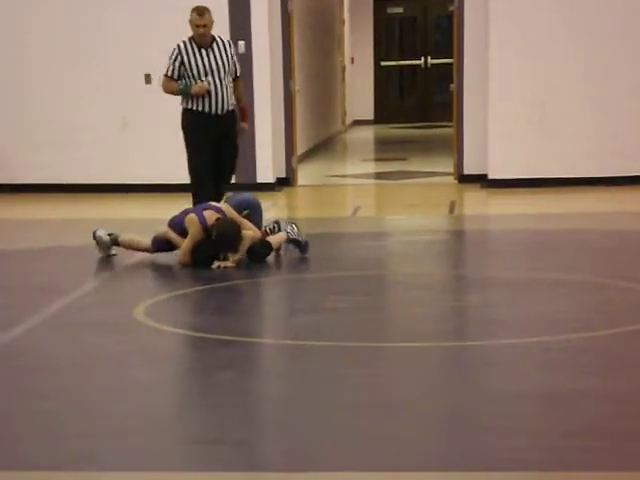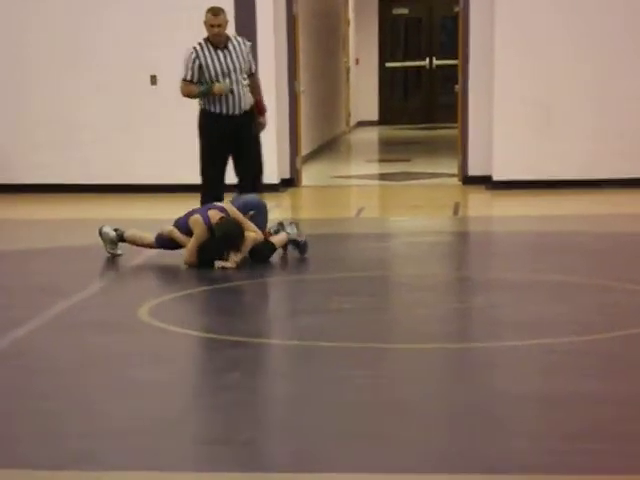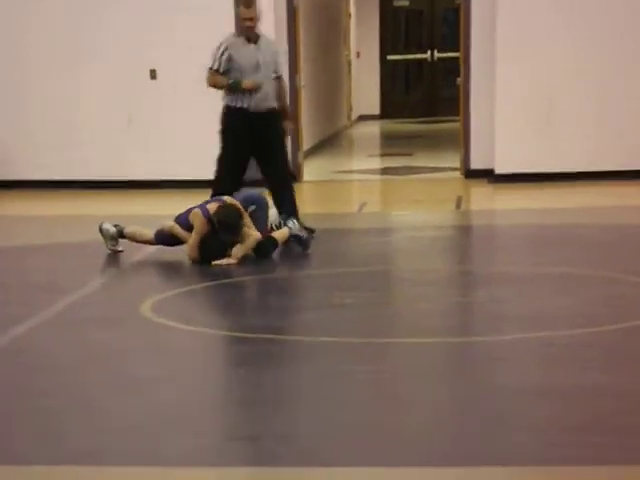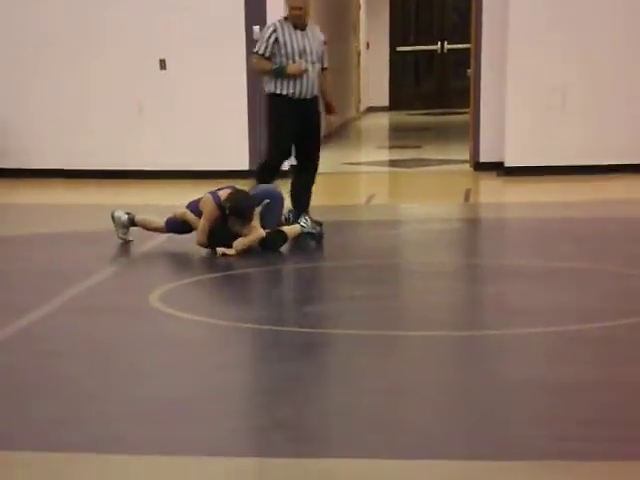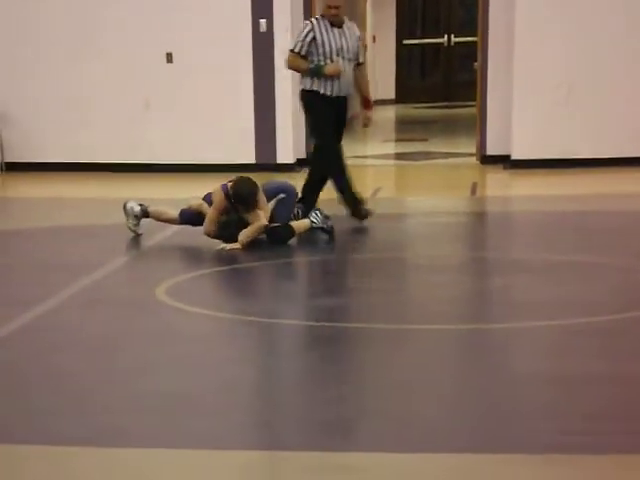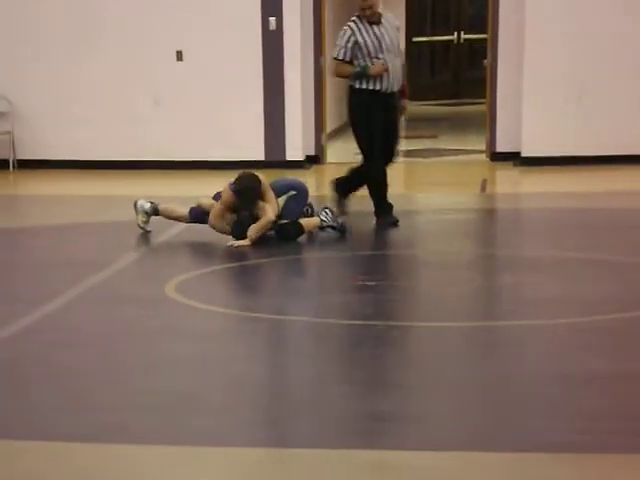
dt=0.3s
person 1, frame 1
left shoulder: (226, 46)
right shoulder: (181, 51)
left elbow: (237, 81)
right elbow: (167, 85)
left wrist: (243, 115)
right wrist: (188, 89)
left hip: (226, 118)
right hip: (197, 120)
left knee: (225, 170)
right knee: (201, 173)
person 1, frame 2
left shoulder: (242, 45)
right shoulder: (198, 52)
left elbow: (252, 78)
right elbow: (185, 88)
left wrist: (261, 110)
right wrist: (210, 90)
left hip: (244, 118)
right hip: (214, 121)
left knee: (253, 171)
right knee: (213, 177)
person 1, frame 3
left shoulder: (270, 44)
right shoulder: (228, 45)
left elbow: (278, 82)
right elbow: (212, 79)
left wrist: (285, 115)
right wrist: (239, 84)
left hip: (268, 117)
right hip: (239, 118)
left knee: (280, 170)
right knee: (229, 173)
left ankle: (291, 220)
person 1, frame 4
left shoulder: (317, 34)
right shoulder: (275, 30)
left elbow: (322, 73)
right elbow: (256, 63)
left wrist: (329, 108)
right wrist: (284, 69)
left hip: (309, 104)
right hip: (282, 102)
left knee: (309, 160)
right knee: (278, 155)
left ankle: (300, 213)
person 1, frame 5
left shoulder: (353, 30)
right shoulder: (312, 28)
left elbow: (359, 68)
right elbow: (292, 61)
left wrist: (367, 104)
right wrist: (320, 69)
left hip: (340, 100)
right hip: (317, 99)
left knee: (323, 154)
right knee: (330, 153)
left ankle: (304, 204)
right ankle: (354, 203)
person 1, frame 6
left shoulder: (391, 22)
right shoulder: (351, 31)
right elbow: (338, 69)
left wrist: (402, 94)
right wrist: (367, 70)
left hip: (389, 97)
right hip: (365, 99)
left knee: (387, 153)
right knee: (374, 154)
left ankle: (344, 185)
right ankle: (383, 210)
person 2, frame 1
left shoulder: (225, 211)
right shoulder: (197, 228)
left elbow: (253, 233)
right elbow: (182, 259)
left wrist: (234, 258)
right hip: (179, 226)
right knee: (150, 246)
right ankle: (111, 239)
person 2, frame 2
left shoulder: (230, 213)
right shoulder: (202, 228)
left elbow: (255, 234)
right elbow: (188, 259)
left wrist: (236, 258)
right hip: (186, 225)
right knee: (155, 242)
left ankle: (287, 234)
right ankle: (116, 235)
person 2, frame 3
left shoulder: (231, 204)
right shoulder: (202, 221)
left elbow: (253, 234)
right elbow: (192, 255)
left wrist: (235, 256)
right hip: (188, 222)
left knee: (262, 250)
right knee: (155, 238)
left ankle: (290, 229)
right ankle: (116, 231)
person 2, frame 4
left shoulder: (245, 201)
right shoulder: (212, 206)
left elbow: (257, 231)
right elbow: (201, 240)
left wrist: (235, 248)
left knee: (269, 242)
right knee: (166, 226)
left ankle: (301, 225)
right ankle: (127, 219)
person 2, frame 5
left shoulder: (255, 190)
right shoulder: (221, 198)
left elbow: (262, 220)
right elbow: (208, 230)
left wrist: (240, 241)
left knee: (276, 236)
right knee: (180, 218)
left ankle: (312, 220)
right ankle: (140, 211)
person 2, frame 6
left shoulder: (261, 184)
right shoulder: (229, 195)
left elbow: (270, 216)
right elbow: (212, 220)
left wrist: (249, 239)
right wrist: (235, 225)
left knee: (284, 232)
right knee: (191, 216)
left ankle: (322, 218)
right ankle: (150, 208)
